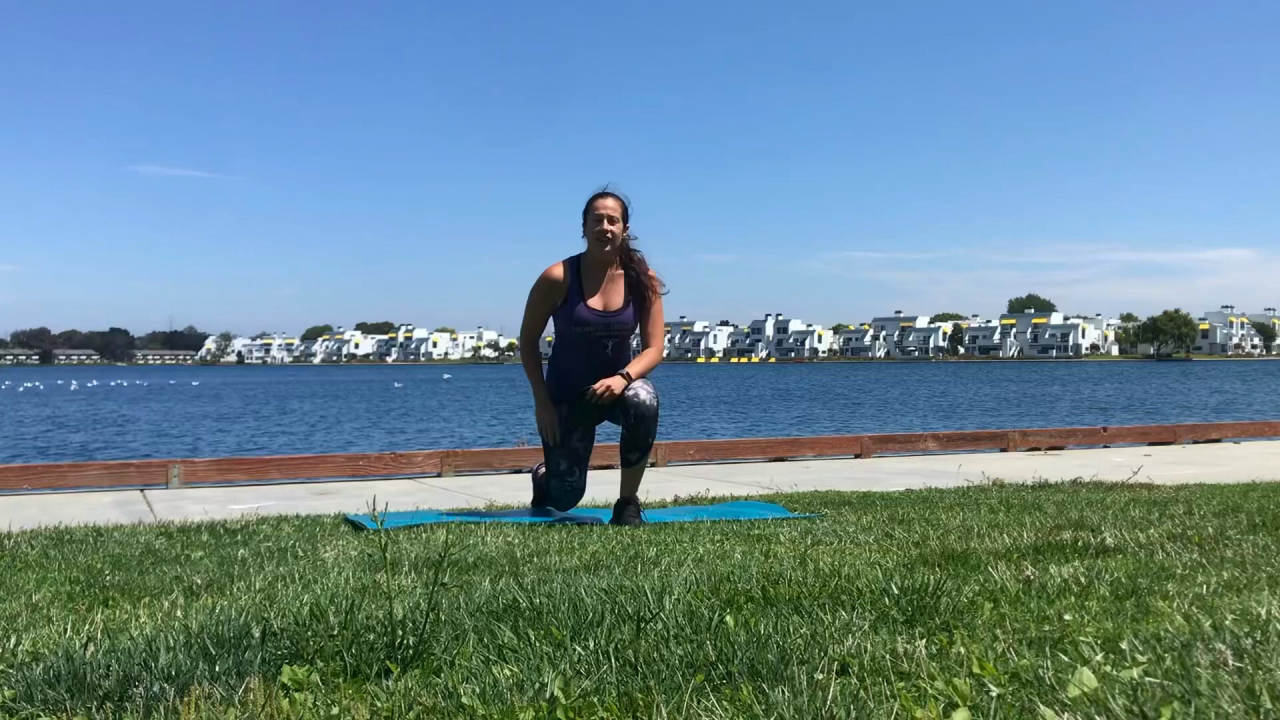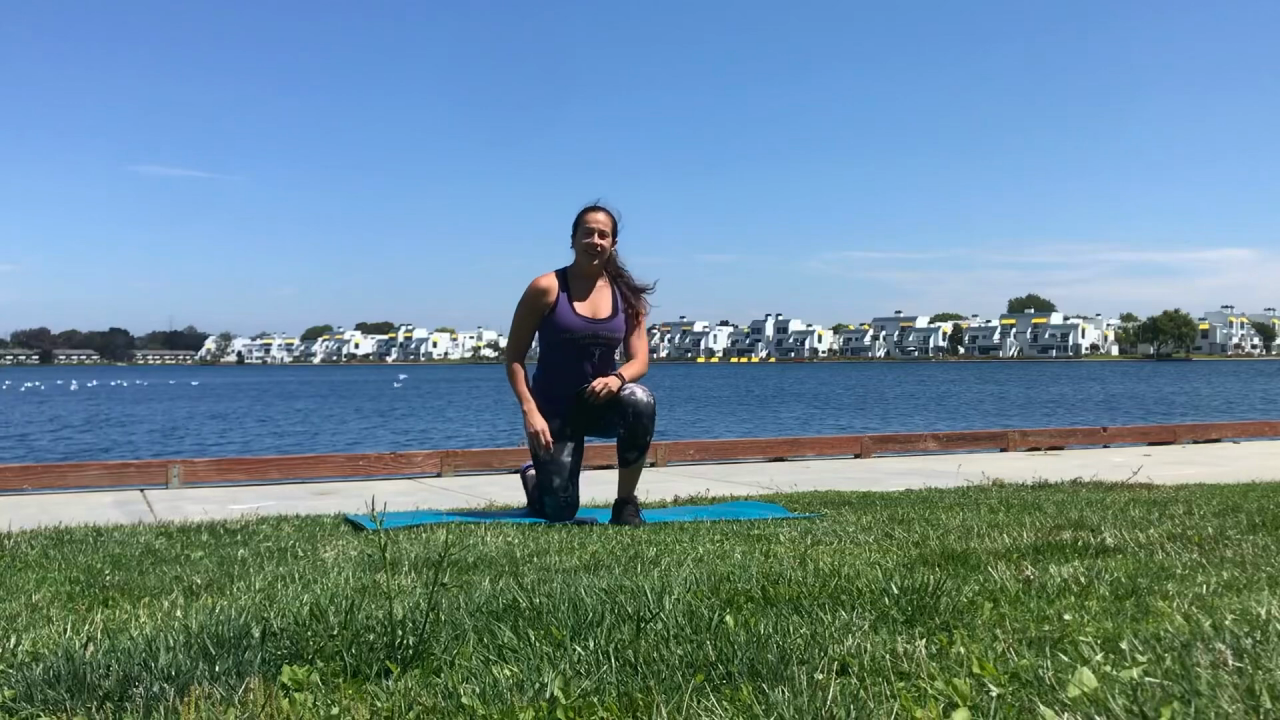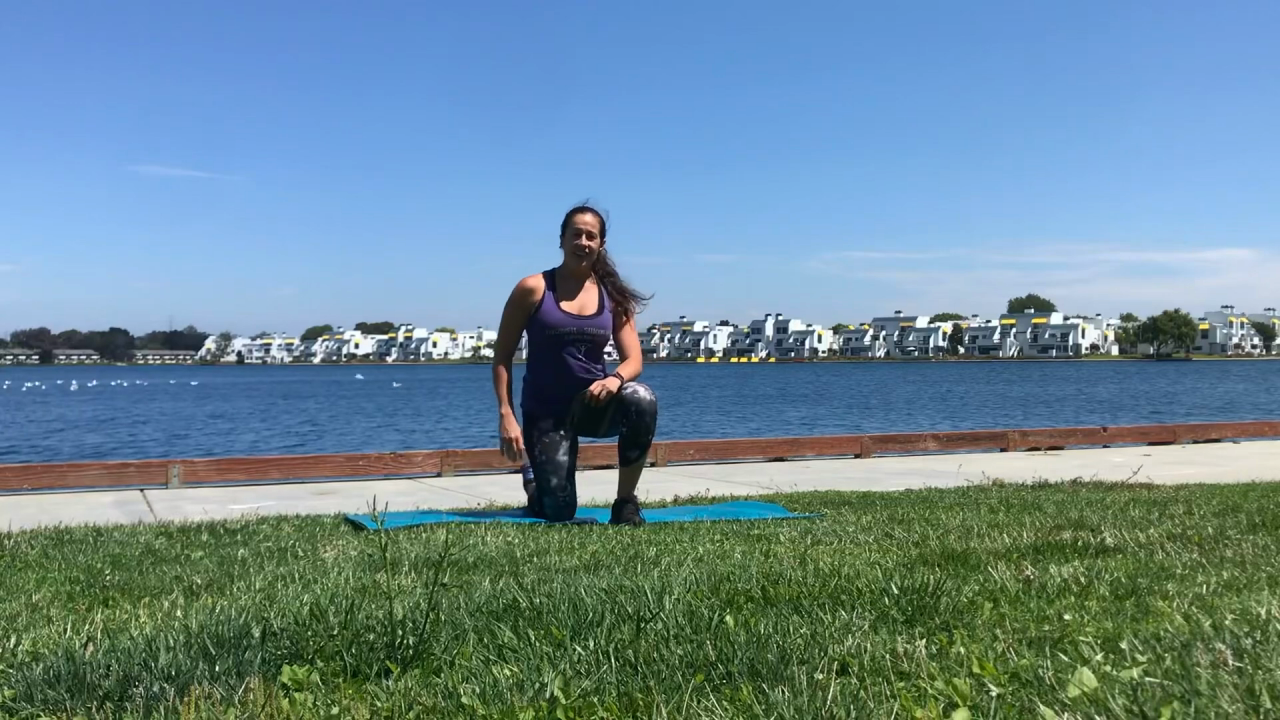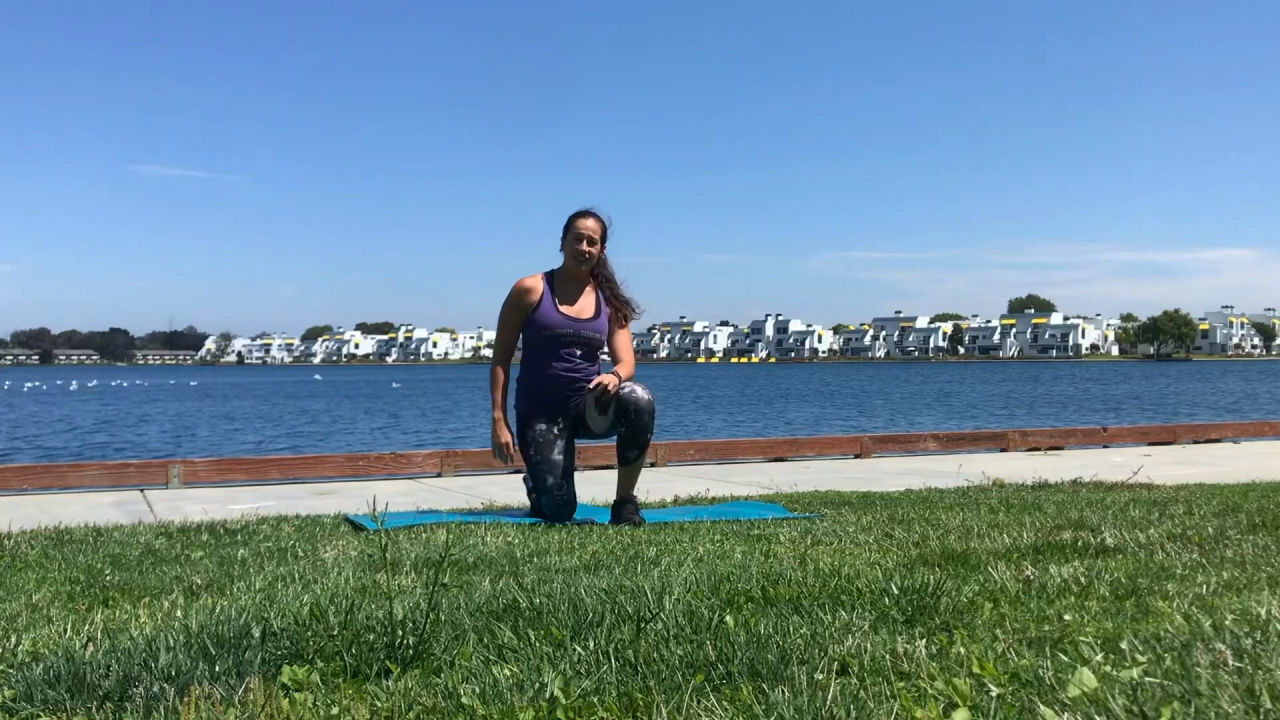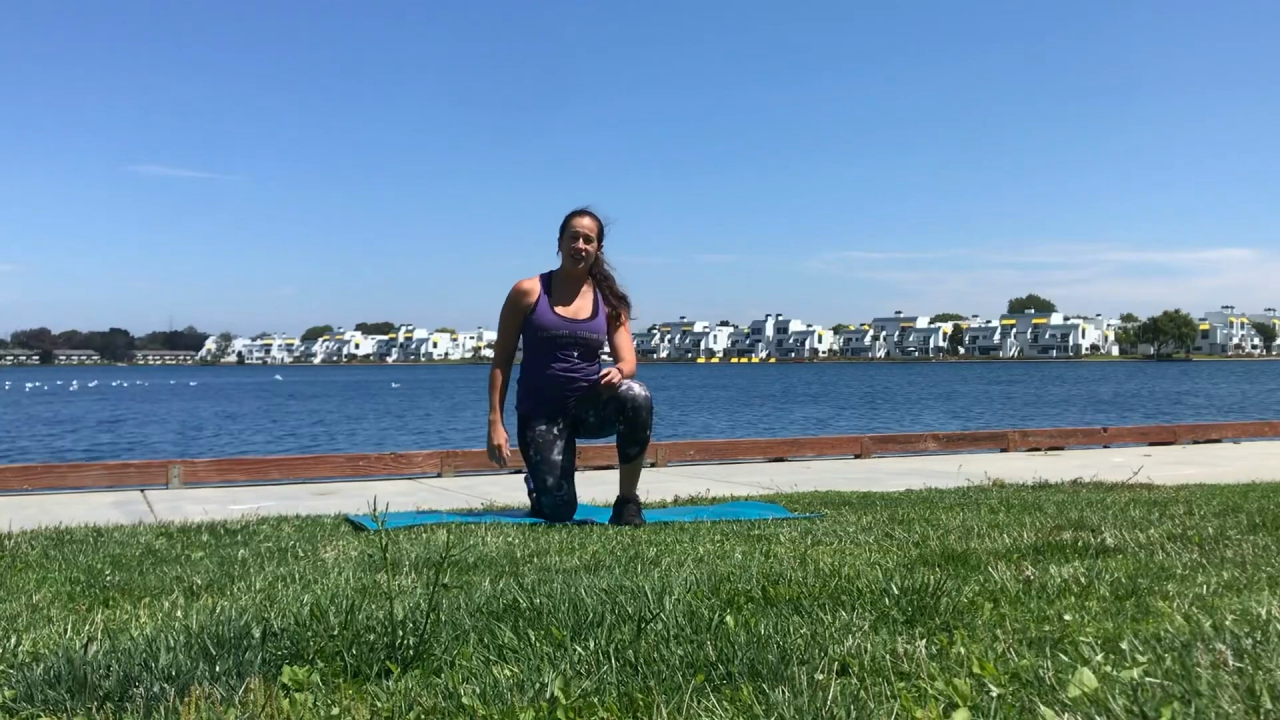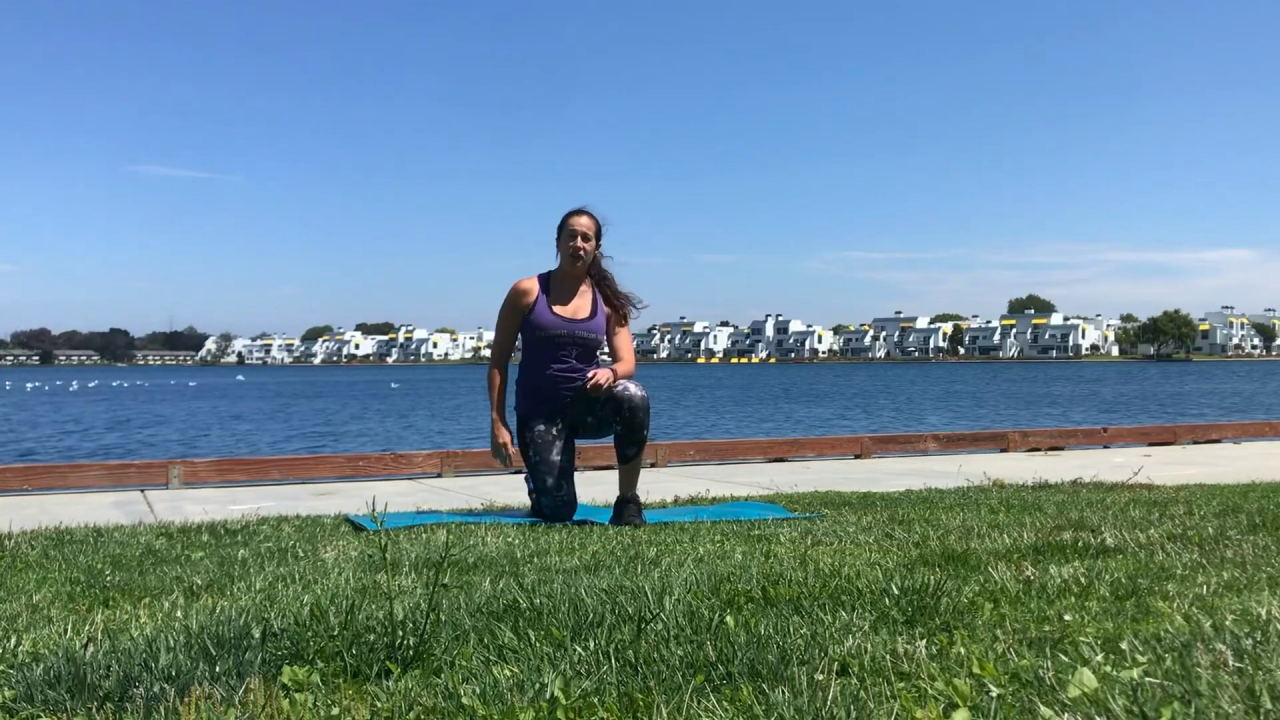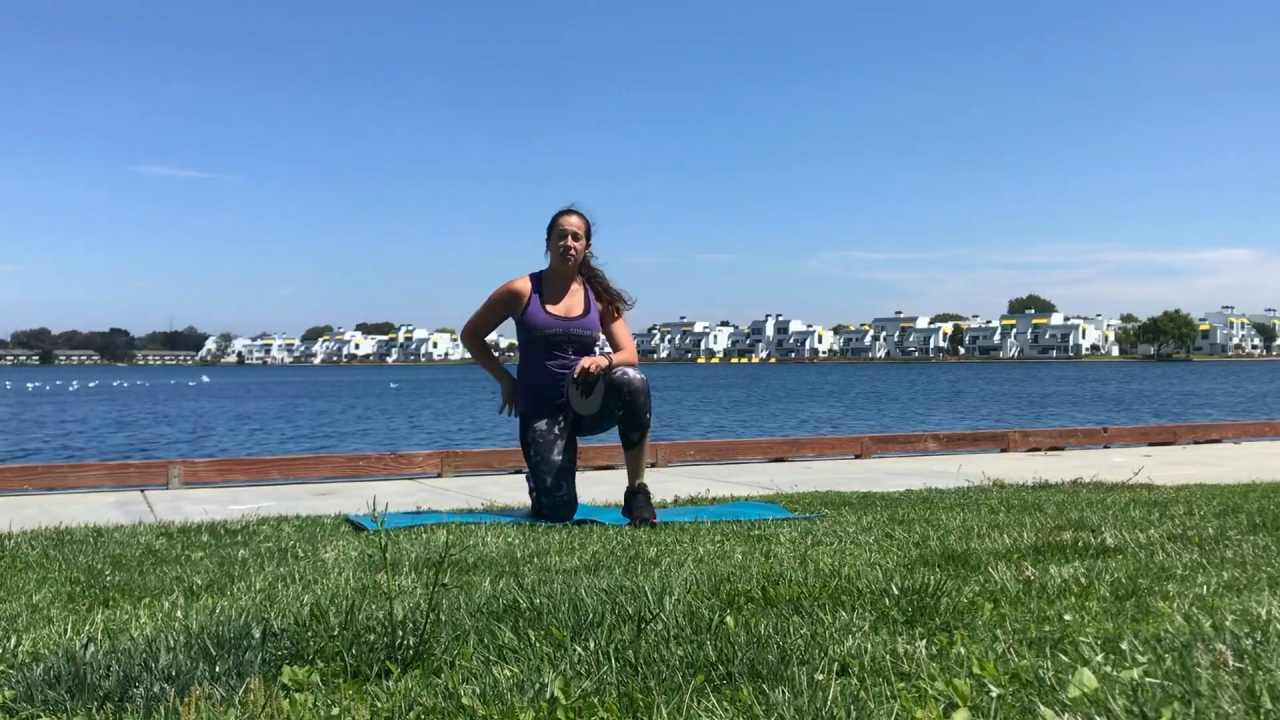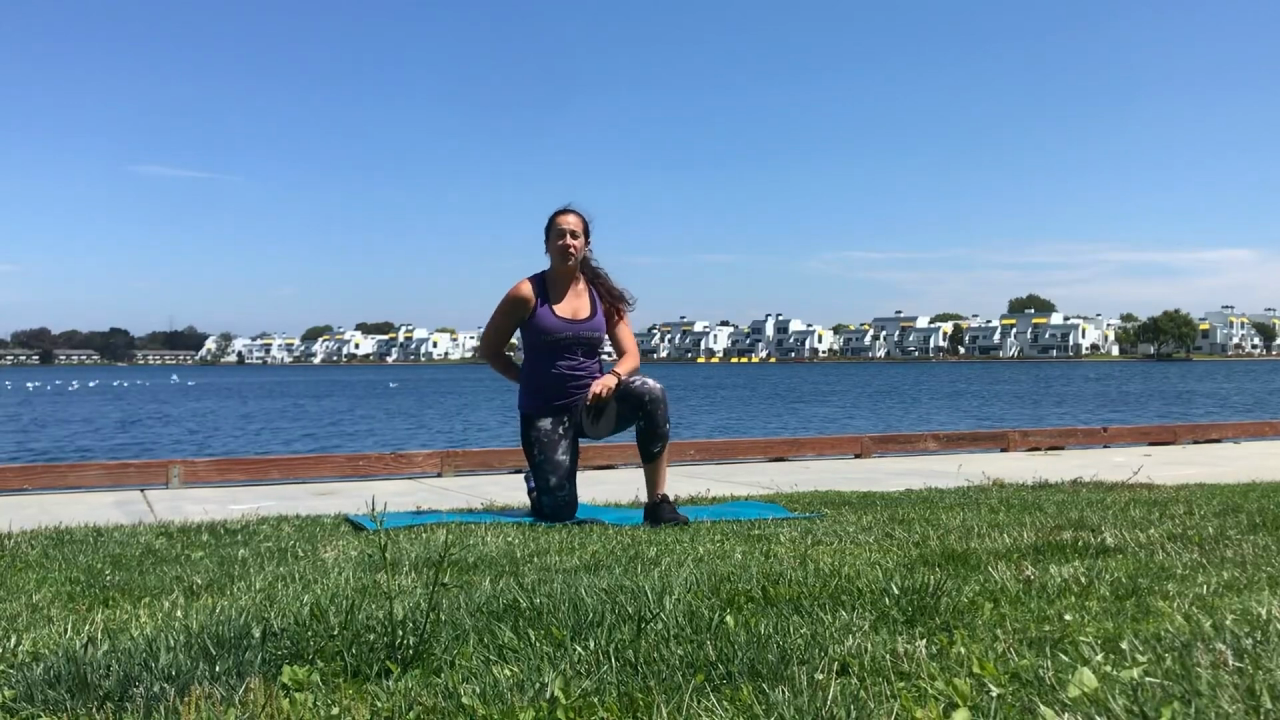
dt=0.3s
person 1, frame 1
left shoulder: (643, 279)
right shoulder: (557, 278)
left elbow: (655, 347)
right elbow: (528, 343)
left wrist: (623, 377)
right wrist: (543, 403)
left hip: (614, 387)
right hip: (567, 395)
left knee: (643, 402)
right knee: (566, 496)
left ankle: (628, 502)
right ankle: (543, 479)
person 1, frame 2
left shoulder: (627, 295)
right shoulder: (546, 289)
left elbow: (640, 360)
right elbow: (514, 356)
left wrist: (618, 377)
right wrist: (531, 411)
left hip: (602, 402)
right hip: (554, 411)
left knee: (640, 400)
right knee: (560, 511)
left ankle: (626, 502)
right ankle: (533, 478)
person 1, frame 3
left shoulder: (613, 296)
right shoulder: (533, 289)
left elbow: (634, 360)
right elbow: (502, 357)
left wrist: (615, 379)
right wrist: (507, 415)
left hip: (593, 404)
right hip: (546, 412)
left knee: (642, 399)
right knee: (560, 511)
left ankle: (626, 503)
right ankle: (537, 482)
person 1, frame 4
left shoulder: (610, 300)
right shoulder: (530, 289)
left elbow: (627, 361)
right elbow: (501, 358)
left wrist: (614, 376)
right wrist: (499, 419)
left hip: (588, 403)
right hip: (540, 412)
left knee: (639, 399)
right knee: (558, 511)
left ankle: (625, 502)
right ankle: (537, 486)
person 1, frame 5
left shoulder: (610, 301)
right shoulder: (528, 292)
left elbow: (628, 361)
right elbow: (501, 361)
left wrist: (617, 372)
right wrist: (495, 422)
left hip: (590, 405)
right hip: (541, 413)
left knee: (636, 396)
right knee: (559, 511)
left ankle: (628, 501)
right ankle: (537, 486)
person 1, frame 6
left shoulder: (608, 300)
right shoulder: (527, 292)
left elbow: (627, 362)
right elbow: (498, 360)
left wrist: (609, 373)
right wrist: (498, 422)
left hip: (589, 406)
right hip: (540, 413)
left knee: (633, 396)
right knee: (559, 511)
left ankle: (628, 501)
right ankle: (537, 486)
person 1, frame 7
left shoulder: (600, 295)
right shoulder: (522, 291)
left elbow: (630, 356)
right elbow: (471, 334)
left wrist: (604, 361)
right wrist: (506, 379)
right hip: (542, 410)
left knee: (631, 381)
right knee: (559, 512)
left ankle: (636, 492)
right ankle: (541, 485)
person 1, frame 8
left shoulder: (603, 295)
right shoulder: (527, 294)
left elbow: (631, 355)
right elbow: (489, 348)
left wrist: (613, 377)
right wrist: (531, 382)
left hip: (593, 403)
right hip: (545, 412)
left knee: (649, 392)
right knee: (559, 511)
left ankle: (657, 503)
right ankle: (537, 484)
